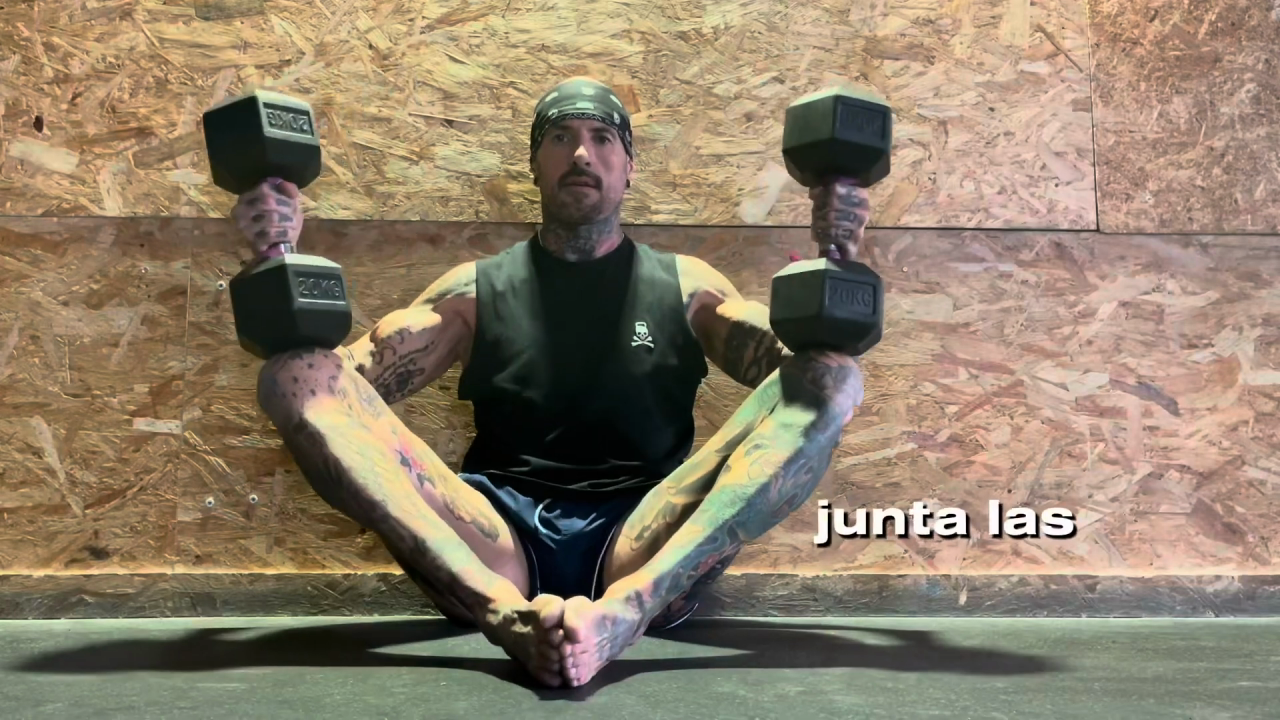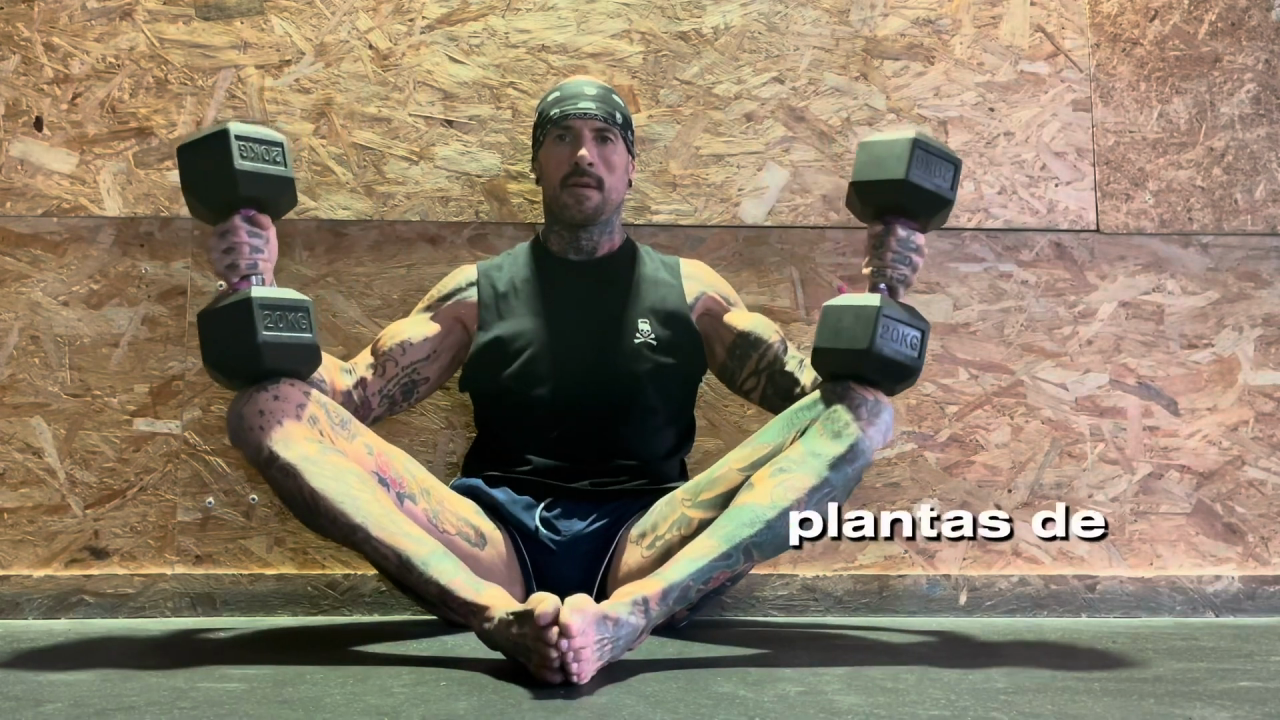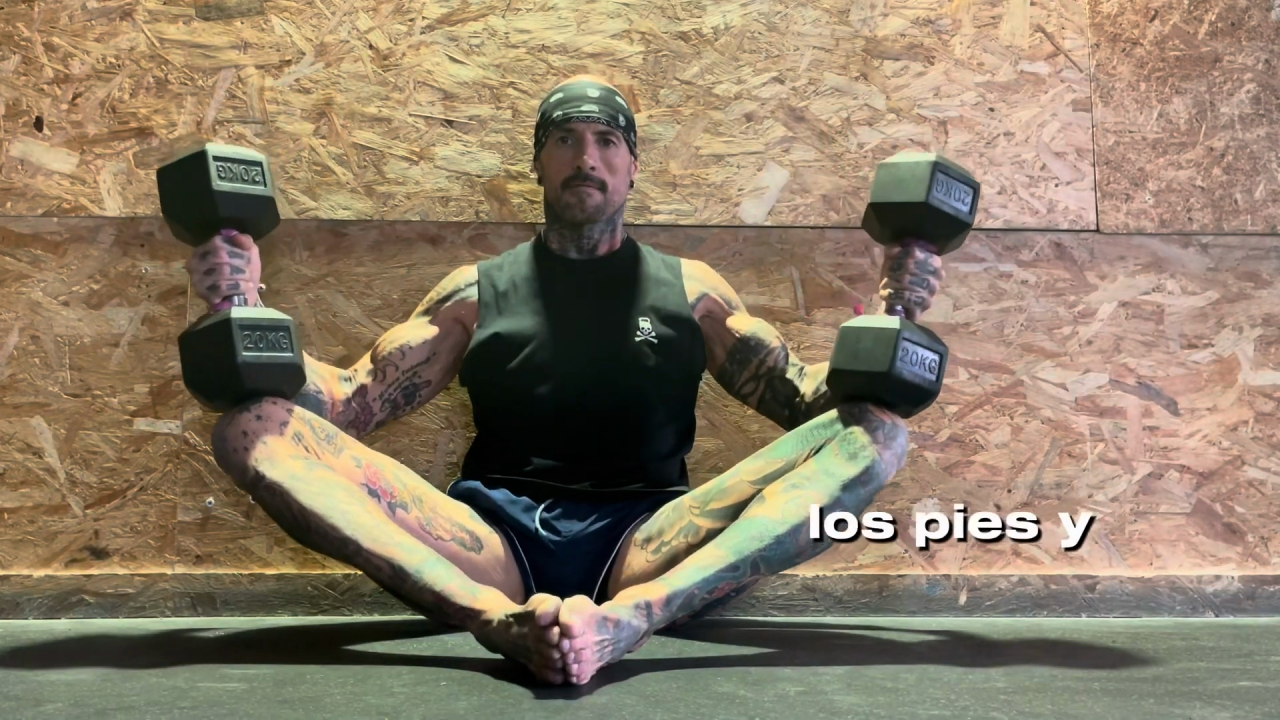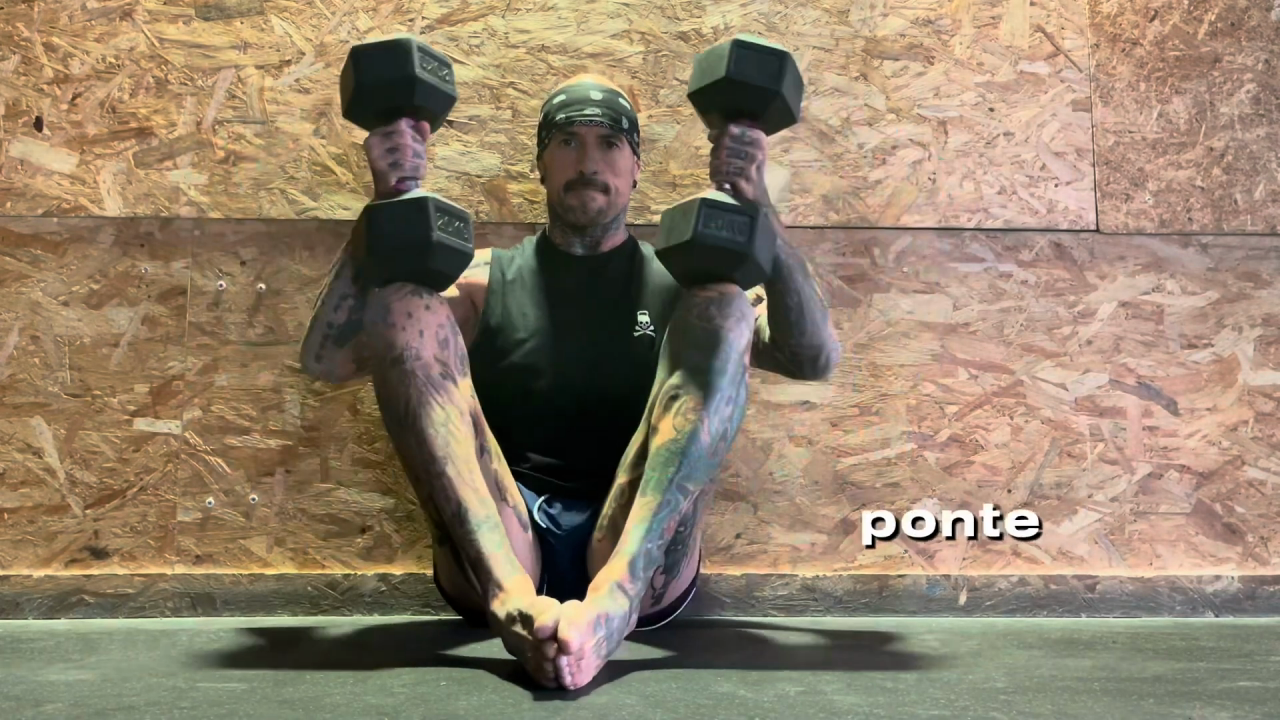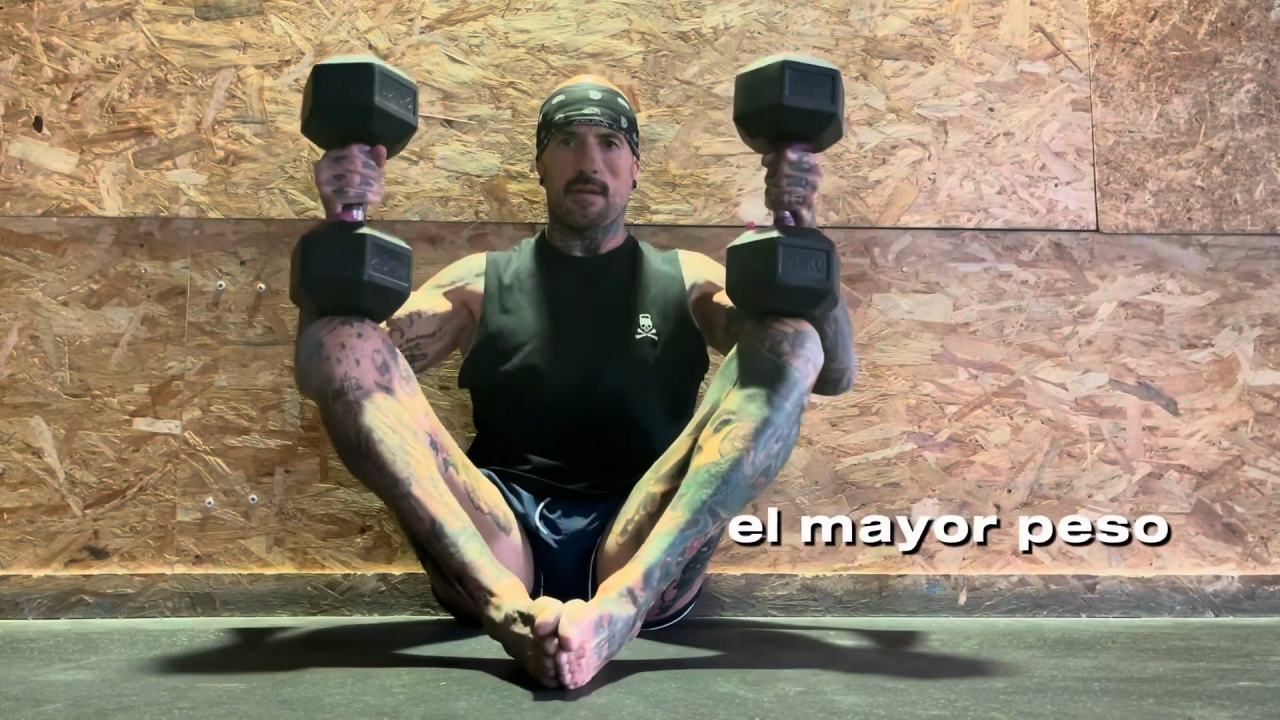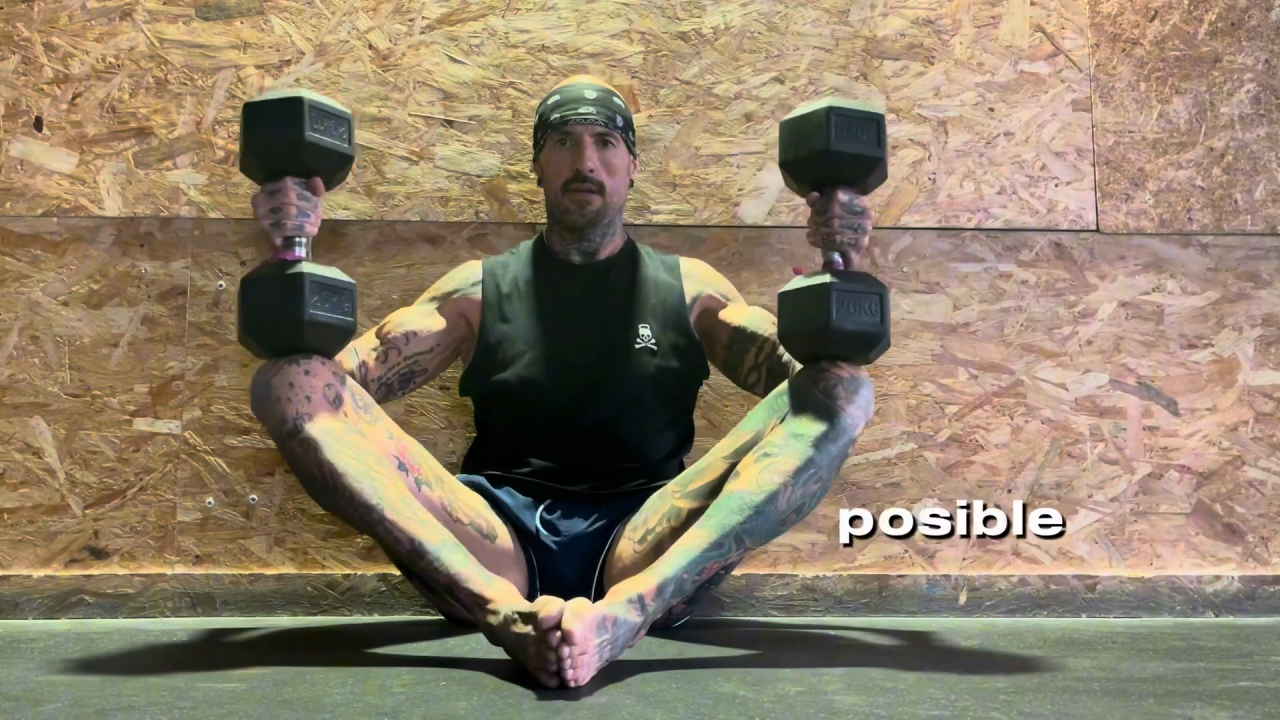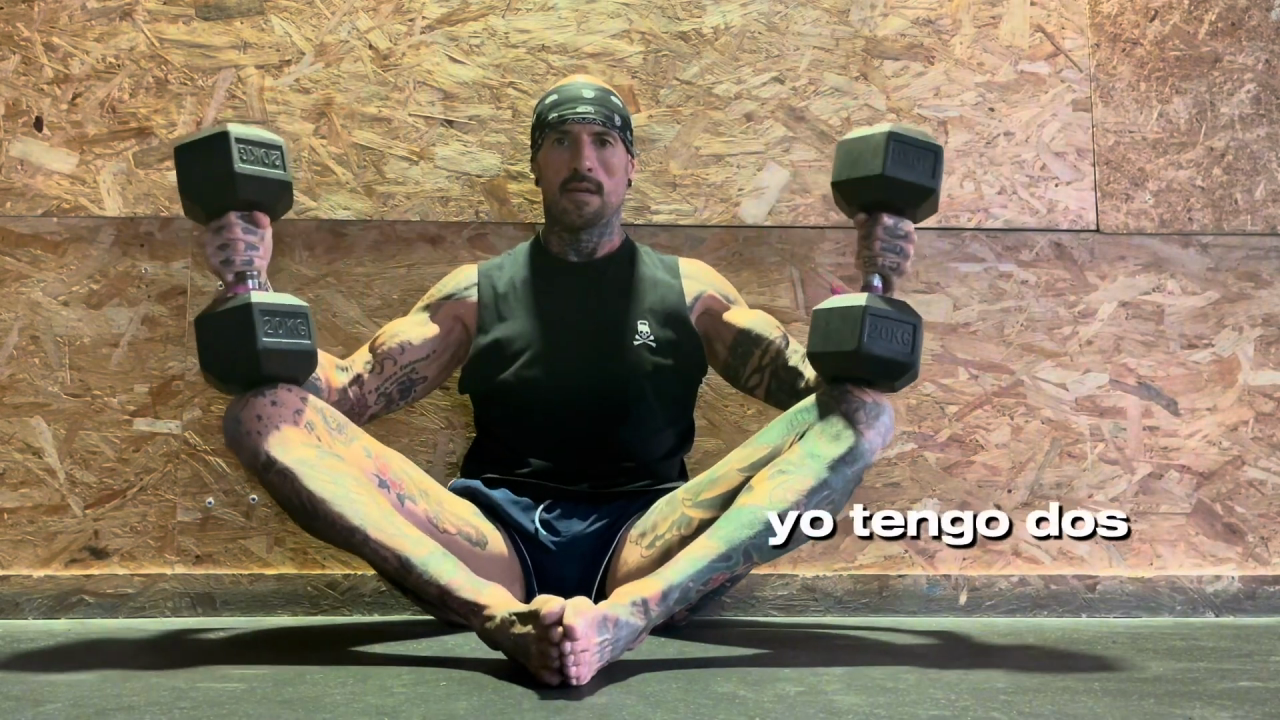
dt=0.7s
person 1, frame 1
left shoulder: (685, 285)
right shoulder: (476, 288)
left elbow: (825, 381)
right elbow: (340, 389)
left wrist: (834, 263)
right wrist: (282, 262)
left hip: (646, 556)
right hip: (495, 549)
left knee: (830, 384)
right knee: (295, 381)
left ankle: (620, 613)
right ankle: (506, 612)
person 1, frame 2
left shoulder: (688, 288)
right shoulder: (476, 290)
left elbow: (813, 392)
right elbow: (348, 399)
right wrist: (260, 291)
left hip: (648, 554)
right hip: (498, 544)
left knee: (859, 412)
right knee: (266, 410)
left ankle: (622, 619)
right ankle: (502, 619)
person 1, frame 3
left shoulder: (690, 288)
right shoulder: (477, 290)
left elbow: (808, 401)
right elbow: (348, 405)
right wrist: (245, 310)
left hip: (646, 550)
right hip: (496, 544)
left knee: (872, 431)
right knee: (253, 427)
left ankle: (626, 621)
right ankle: (502, 622)
person 1, frame 4
left shoulder: (681, 279)
right shoulder: (483, 279)
left elbow: (812, 358)
right elbow: (327, 359)
left wrist: (755, 203)
right wrist: (388, 198)
left hip: (640, 558)
right hip: (496, 556)
left knee: (720, 310)
right knee: (401, 308)
left ankle: (610, 609)
right ankle: (516, 608)
person 1, frame 5
left shoulder: (688, 280)
right shoulder: (481, 281)
left elbow: (833, 373)
right elbow: (327, 373)
left wrist: (798, 227)
left hip: (646, 558)
right hip: (497, 550)
left knee: (793, 346)
right knee: (333, 348)
left ankle: (615, 611)
right ankle: (512, 612)
person 1, frame 6
left shoulder: (689, 287)
right shoulder: (478, 289)
left elbow: (823, 392)
right elbow: (334, 387)
left wrist: (837, 268)
left hip: (647, 555)
right hip: (497, 547)
left knee: (842, 392)
right knee: (288, 384)
left ankle: (621, 613)
right ankle: (509, 613)
person 1, frame 7
left shoulder: (689, 287)
right shoulder: (476, 290)
left elbow: (817, 390)
right elbow: (347, 396)
left wrist: (871, 289)
right wrist: (257, 288)
left hip: (646, 552)
right hip: (494, 546)
left knee: (858, 415)
right knee: (263, 414)
left ankle: (622, 617)
right ankle: (505, 617)
